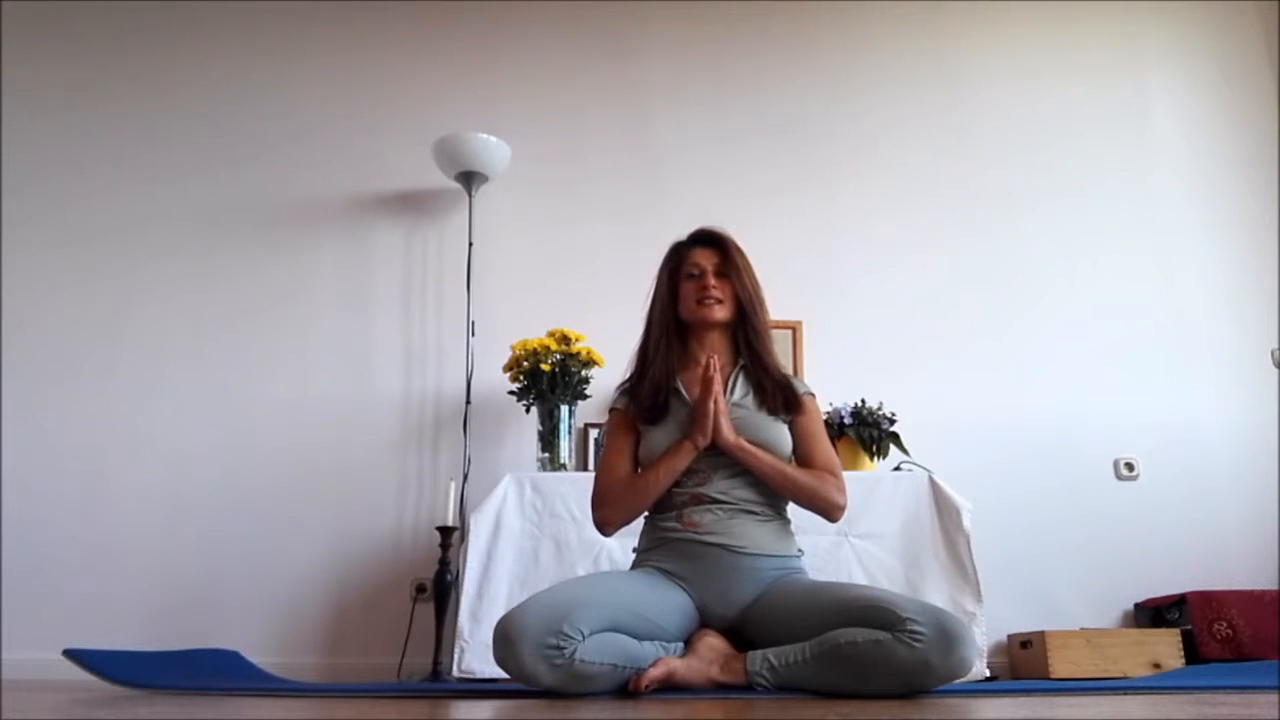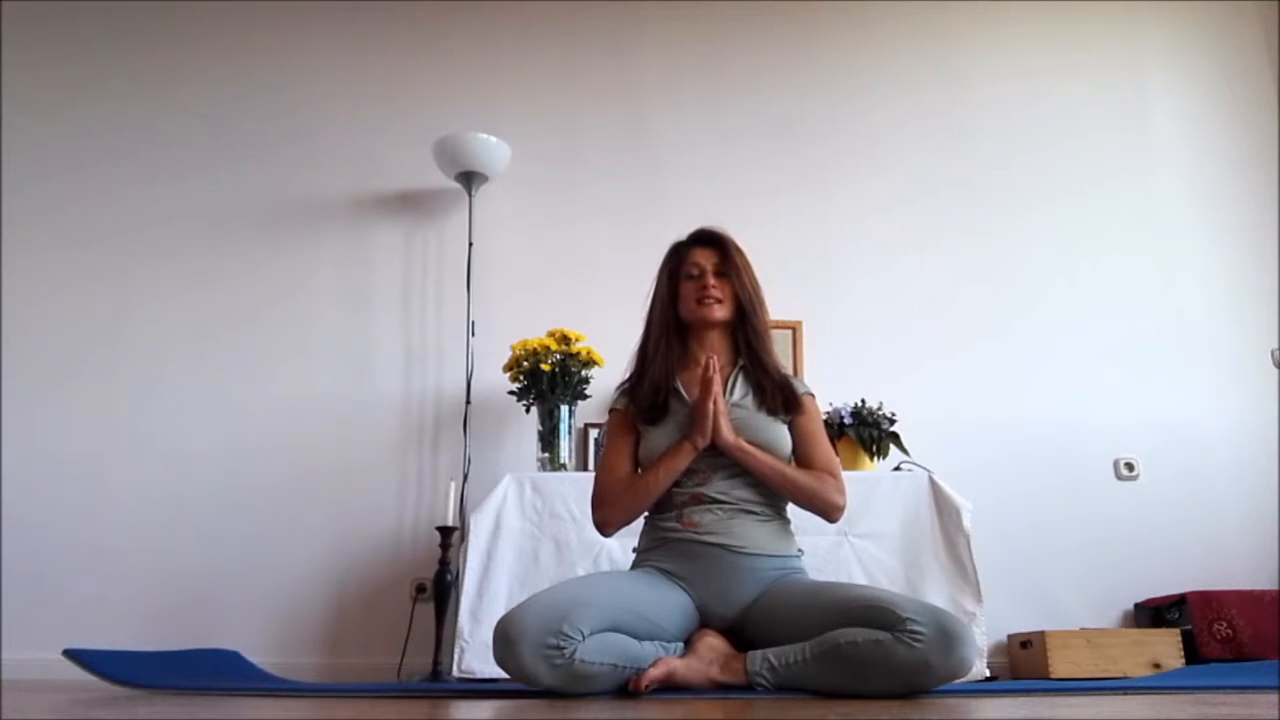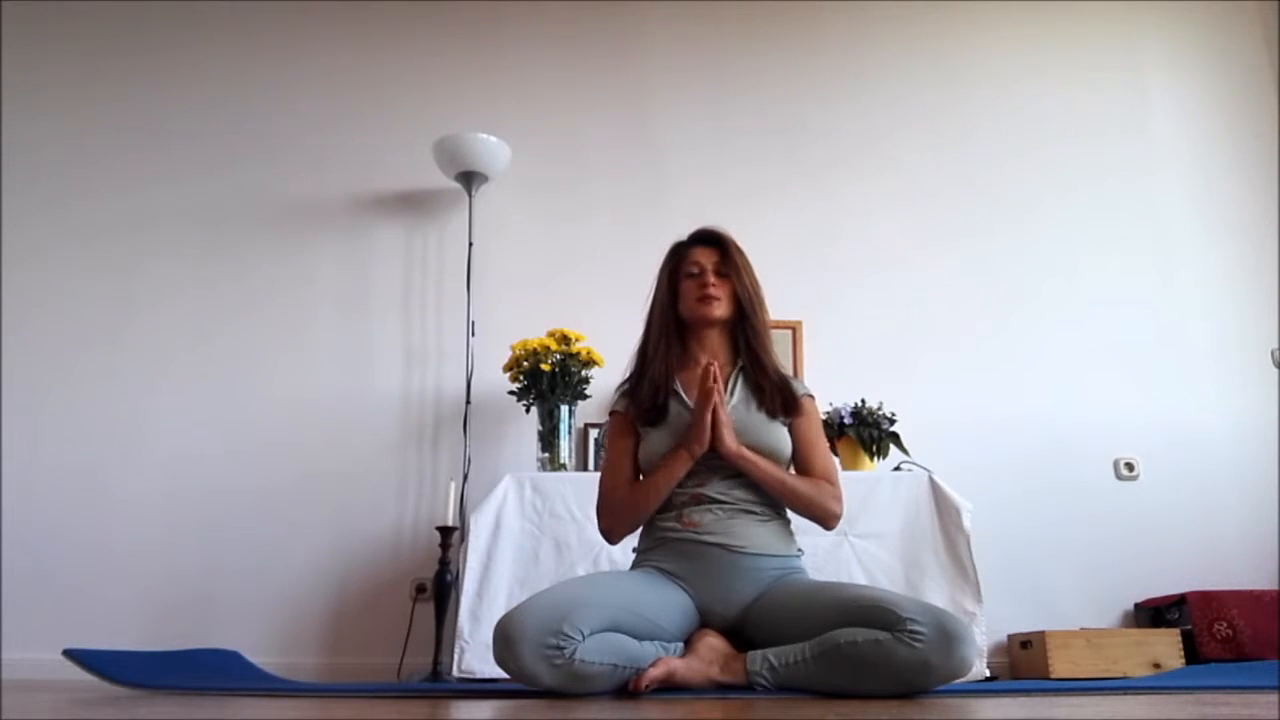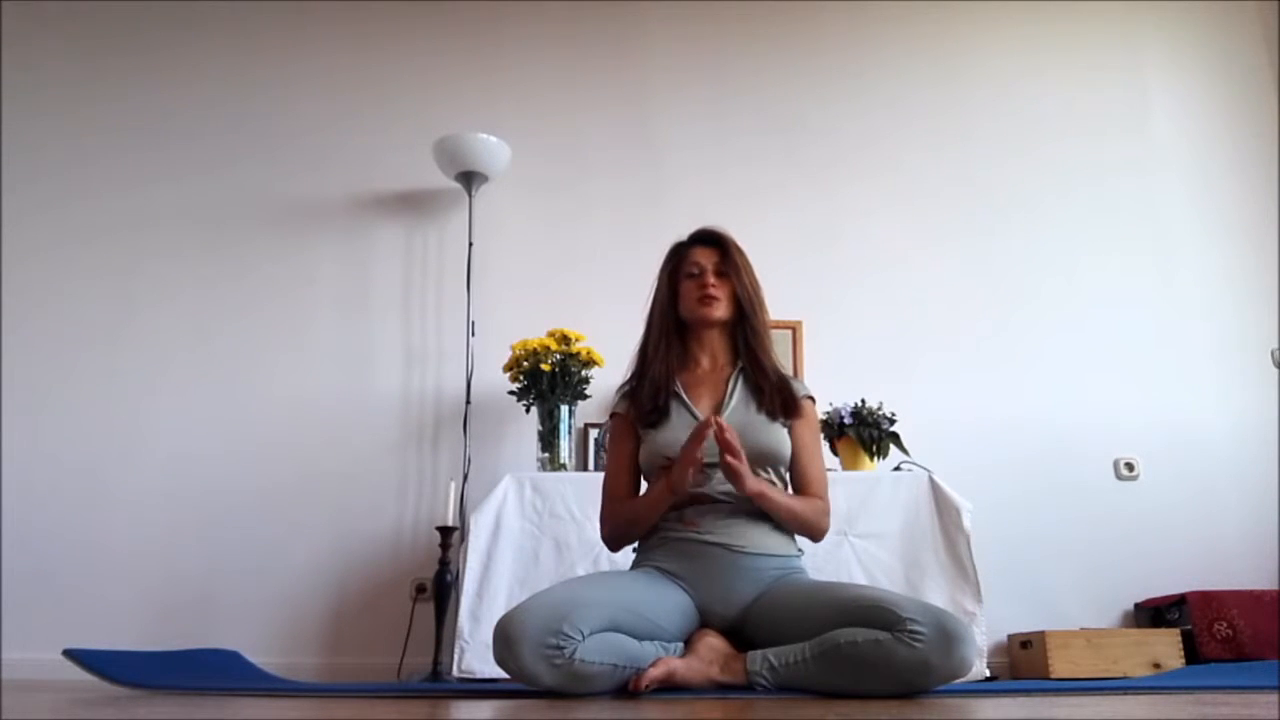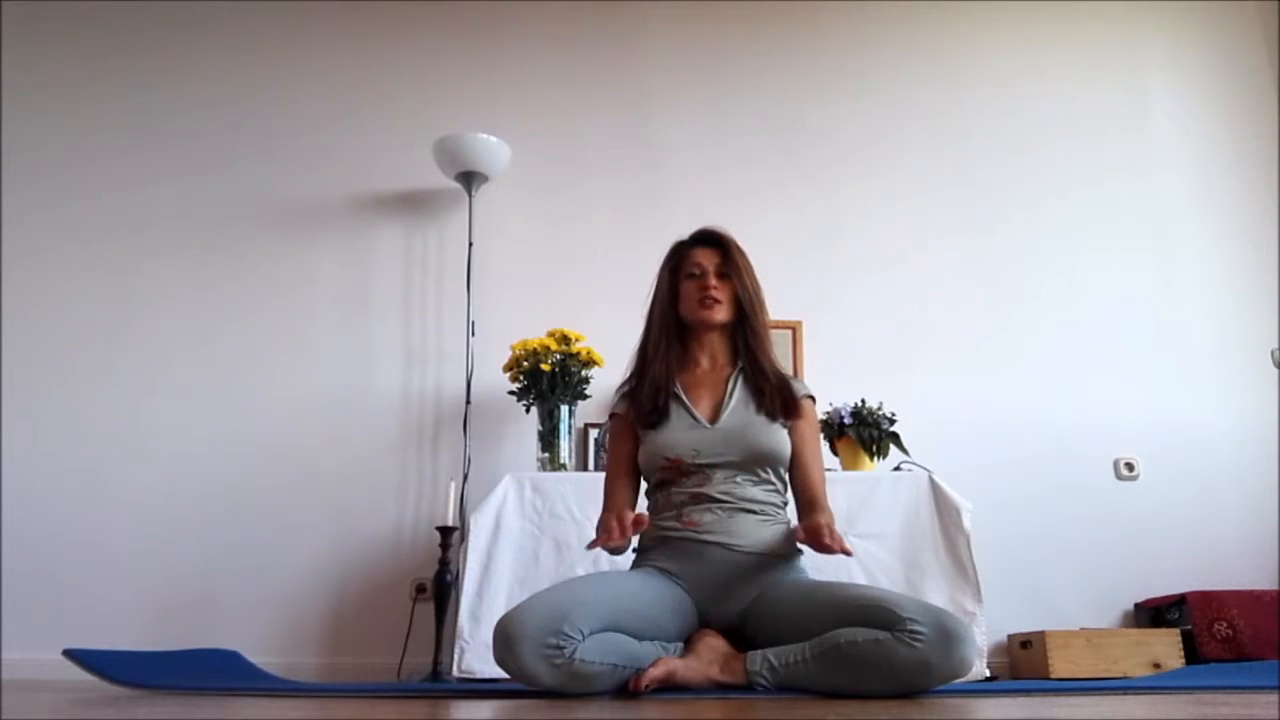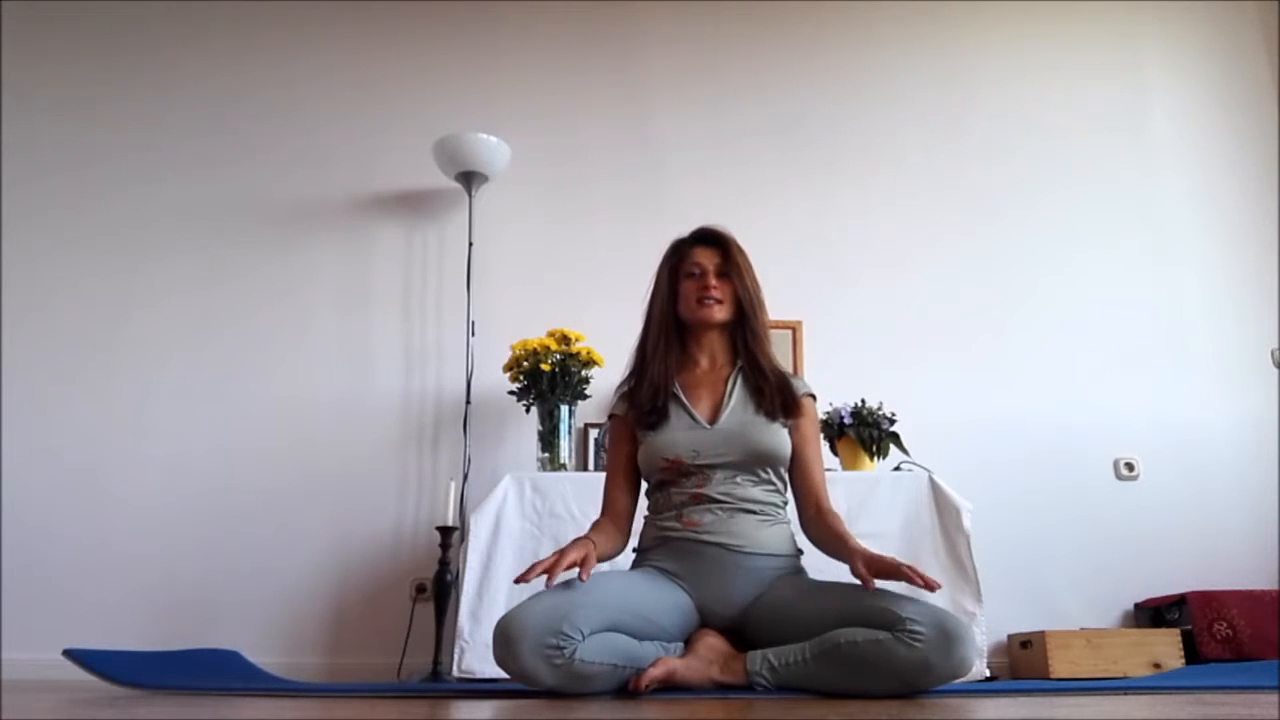
dt=0.2s
person 1, frame 1
left shoulder: (786, 391)
right shoulder: (637, 398)
left elbow: (833, 500)
right elbow: (607, 515)
left wrist: (733, 440)
right wrist: (692, 440)
left hip: (770, 579)
right hip: (667, 577)
left knee: (944, 643)
right knee: (523, 638)
left ankle: (732, 665)
right ankle: (706, 656)
person 1, frame 2
left shoulder: (786, 391)
right shoulder: (638, 398)
left elbow: (832, 500)
right elbow: (607, 515)
left wrist: (732, 441)
right wrist: (691, 441)
left hip: (770, 579)
right hip: (666, 578)
left knee: (945, 644)
right knee: (521, 638)
left ankle: (731, 665)
right ankle: (707, 654)
person 1, frame 3
left shoulder: (787, 393)
right shoulder: (637, 399)
left elbow: (829, 507)
right elbow: (612, 523)
left wrist: (735, 449)
right wrist: (688, 448)
left hip: (771, 580)
right hip: (667, 577)
left knee: (944, 643)
right knee: (522, 638)
left ankle: (730, 665)
right ankle: (706, 655)
person 1, frame 4
left shoulder: (786, 393)
right shoulder: (638, 400)
left elbow: (817, 518)
right elbow: (614, 530)
left wrist: (751, 483)
right wrist: (675, 480)
left hip: (771, 579)
right hip: (667, 578)
left knee: (944, 644)
right knee: (522, 640)
left ankle: (729, 665)
right ankle: (708, 657)
person 1, frame 5
left shoulder: (787, 393)
right shoulder: (638, 400)
left elbow: (815, 505)
right elbow: (614, 514)
left wrist: (816, 528)
right wrist: (617, 527)
left hip: (770, 581)
right hip: (667, 577)
left knee: (945, 642)
right knee: (522, 639)
left ankle: (733, 665)
right ankle: (711, 658)
person 1, frame 6
left shoulder: (787, 391)
right shoulder: (637, 400)
left elbow: (815, 510)
right elbow: (616, 519)
left wrist: (855, 551)
right wrist: (588, 546)
left hip: (771, 579)
right hip: (667, 577)
left knee: (944, 642)
right knee: (522, 638)
left ankle: (732, 665)
right ankle: (708, 657)
